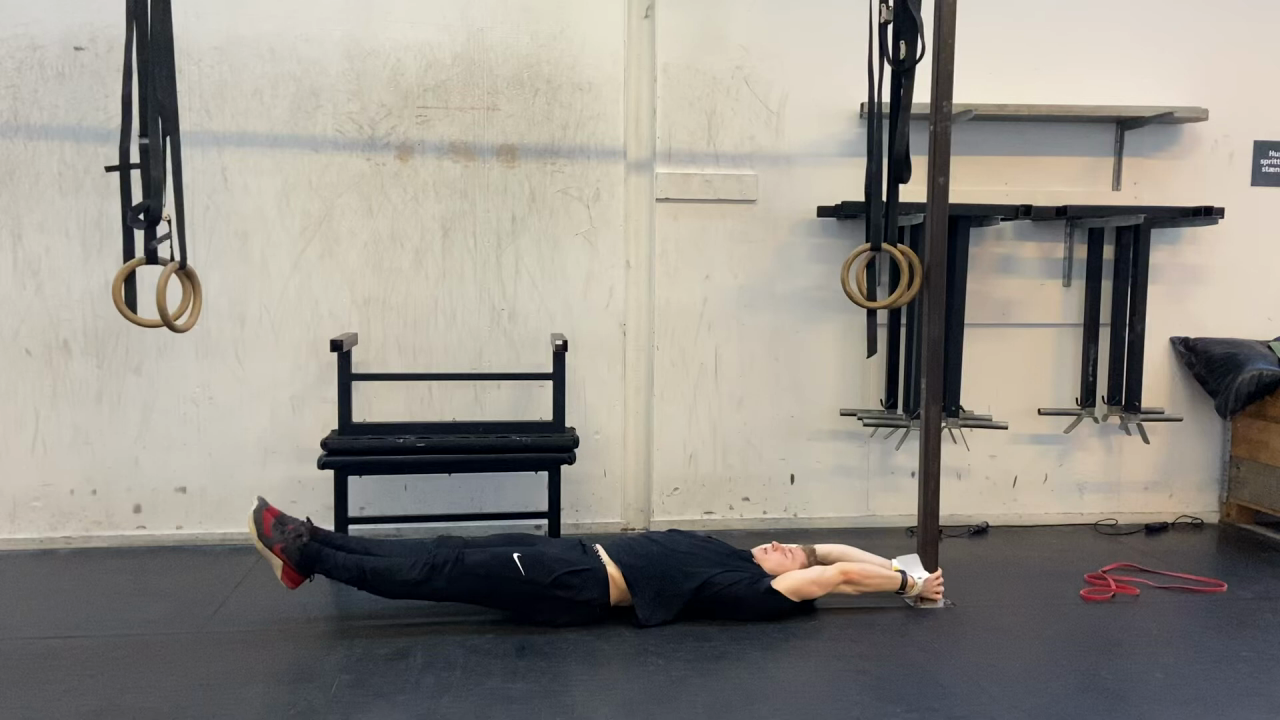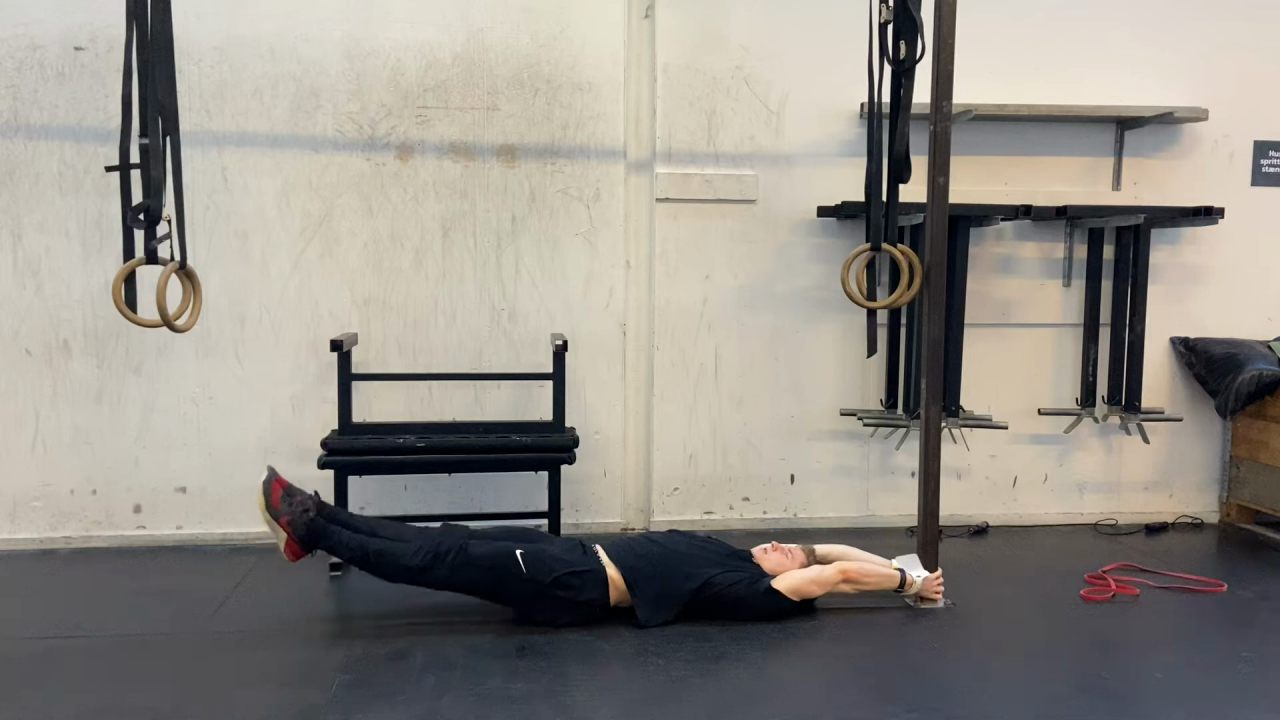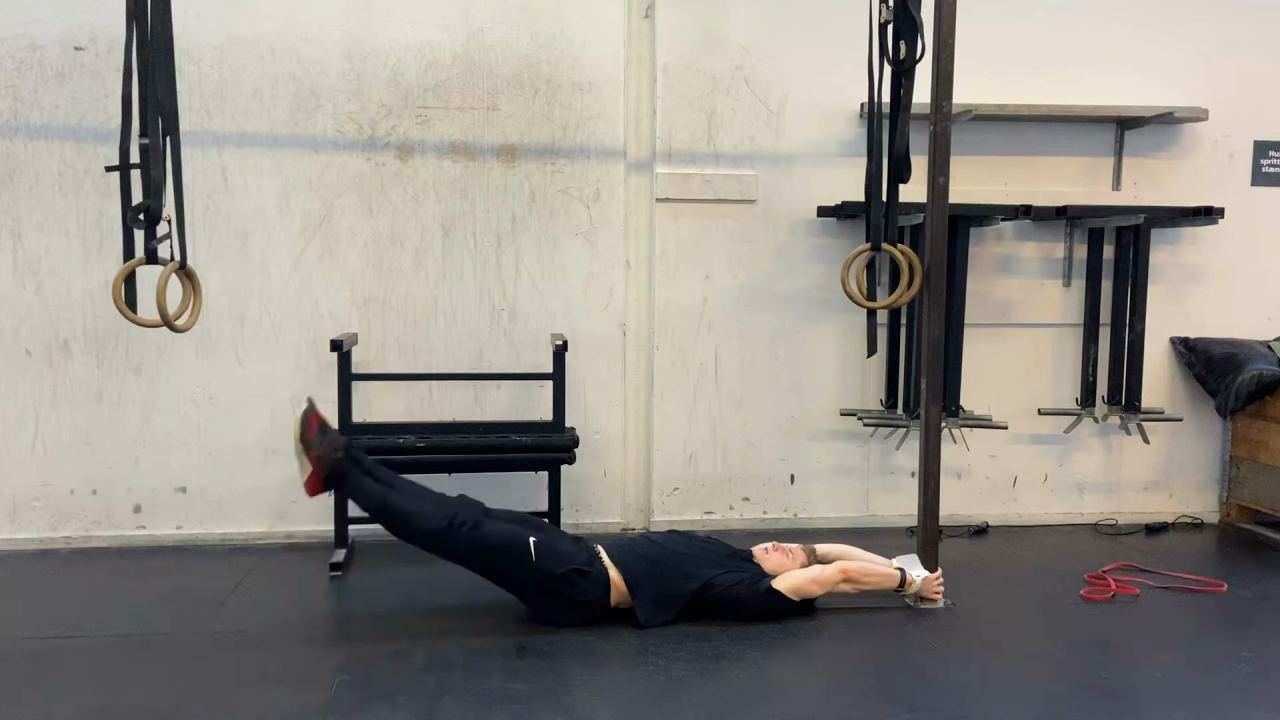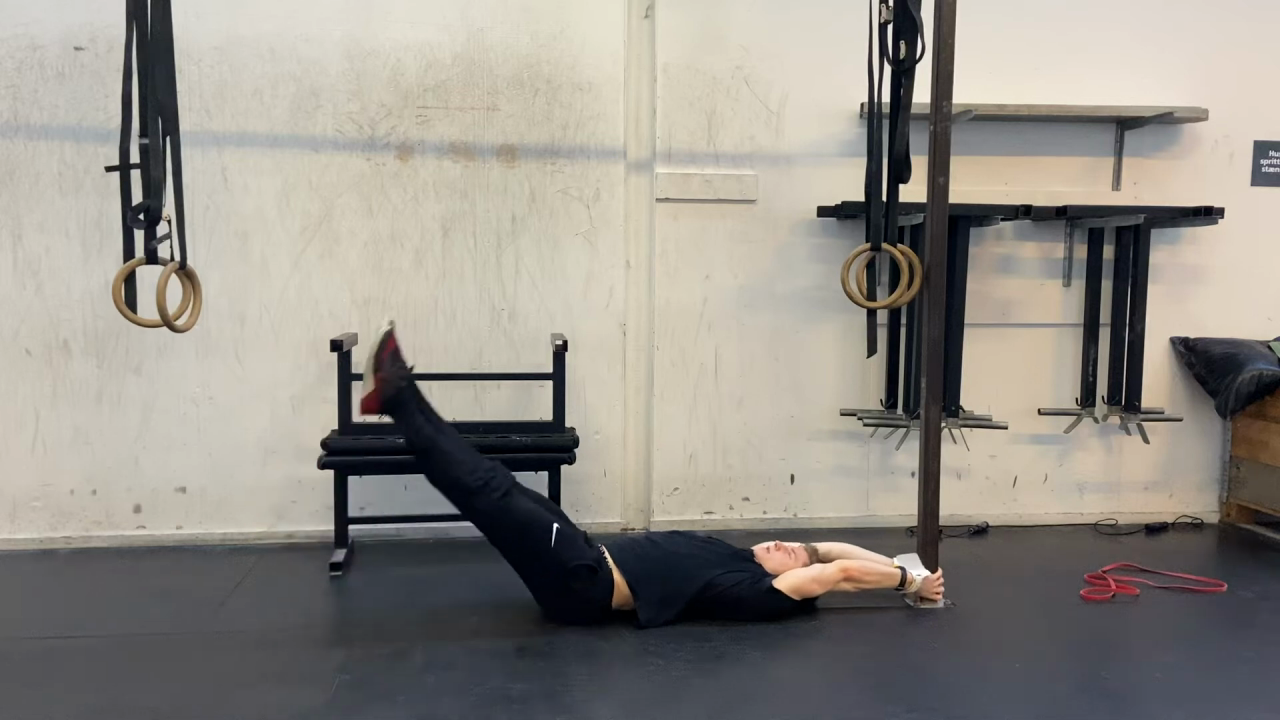
dt=0.2s
person 1, frame 1
left shoulder: (762, 592)
right shoulder: (746, 563)
left elbow: (836, 571)
right elbow: (834, 548)
left wrist: (908, 582)
right wrist: (900, 567)
left hip: (580, 589)
right hip: (585, 559)
left knee: (451, 570)
right knee: (456, 552)
left ankle: (308, 554)
right ankle: (311, 545)
person 1, frame 2
left shoulder: (760, 594)
right shoulder: (744, 565)
left elbow: (835, 569)
right elbow: (834, 548)
left wrist: (908, 581)
right wrist: (901, 567)
left hip: (579, 588)
right hip: (585, 557)
left knee: (453, 560)
right knee: (460, 542)
left ankle: (312, 529)
right ankle: (316, 521)
person 1, frame 3
left shoulder: (761, 596)
right shoulder: (742, 565)
left elbow: (834, 571)
right elbow: (836, 551)
left wrist: (908, 584)
right wrist: (901, 568)
left hip: (578, 588)
right hip: (585, 559)
left knee: (465, 532)
right knee: (472, 520)
left ankle: (341, 469)
right ankle: (342, 464)
person 1, frame 4
left shoulder: (761, 594)
right shoulder: (744, 562)
left elbow: (836, 570)
right elbow: (837, 550)
left wrist: (907, 580)
right wrist: (900, 570)
left hip: (584, 587)
right hip: (593, 563)
left knee: (496, 493)
right knee: (497, 487)
left ankle: (397, 394)
right ankle: (397, 395)
